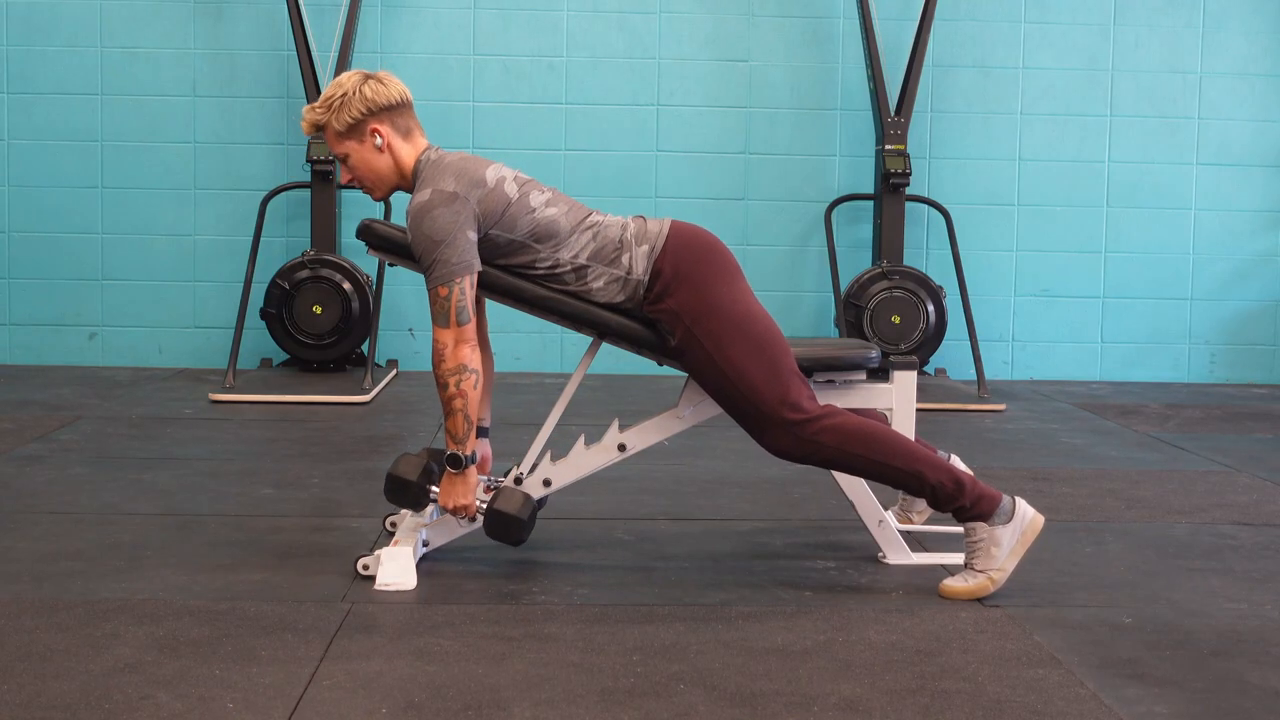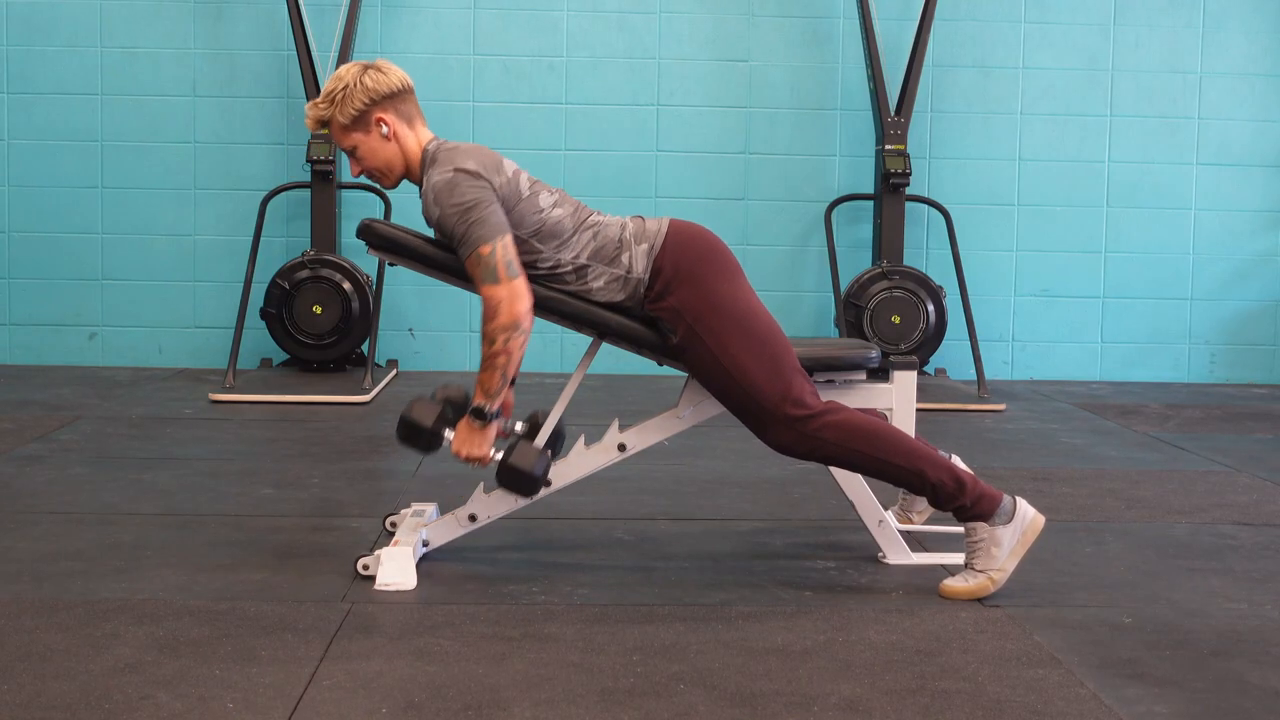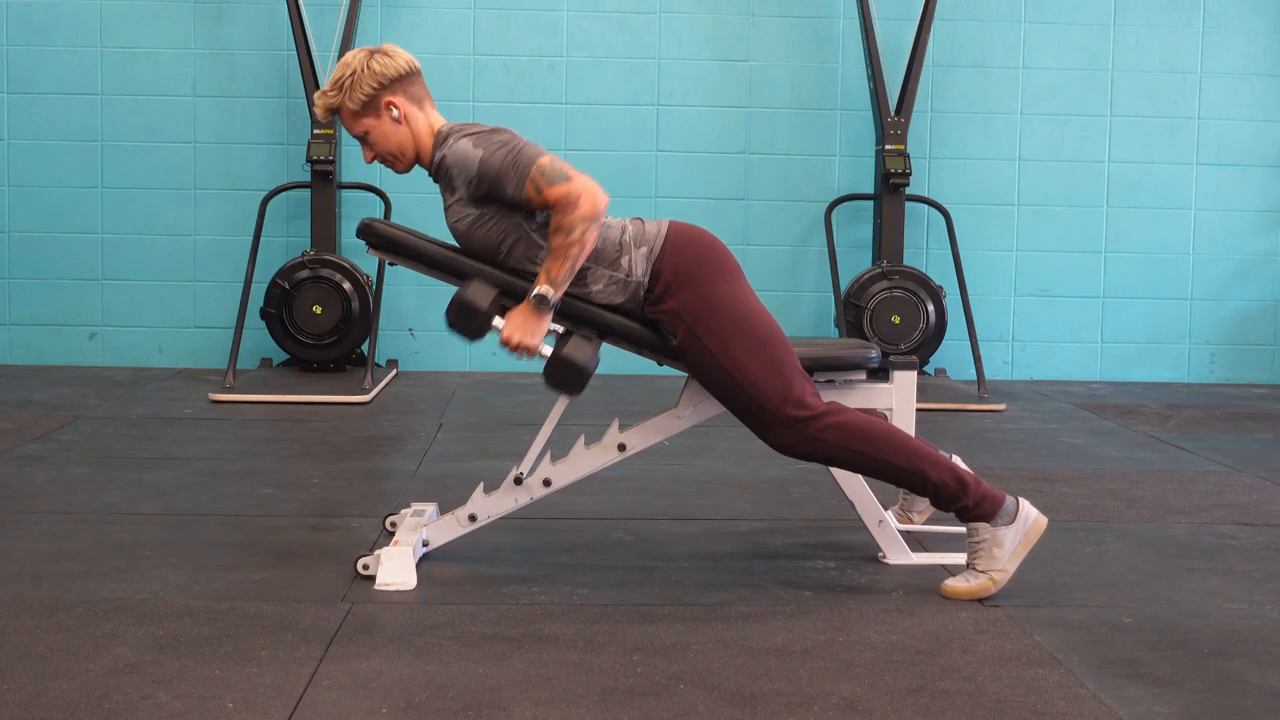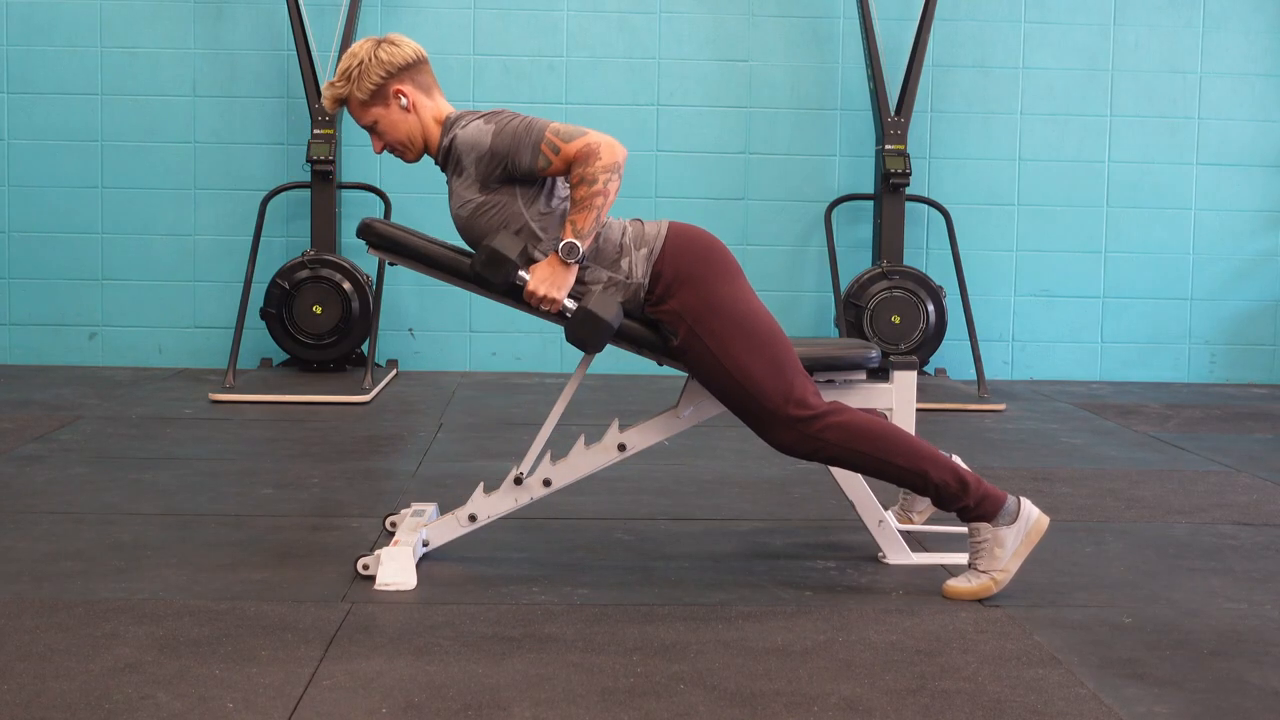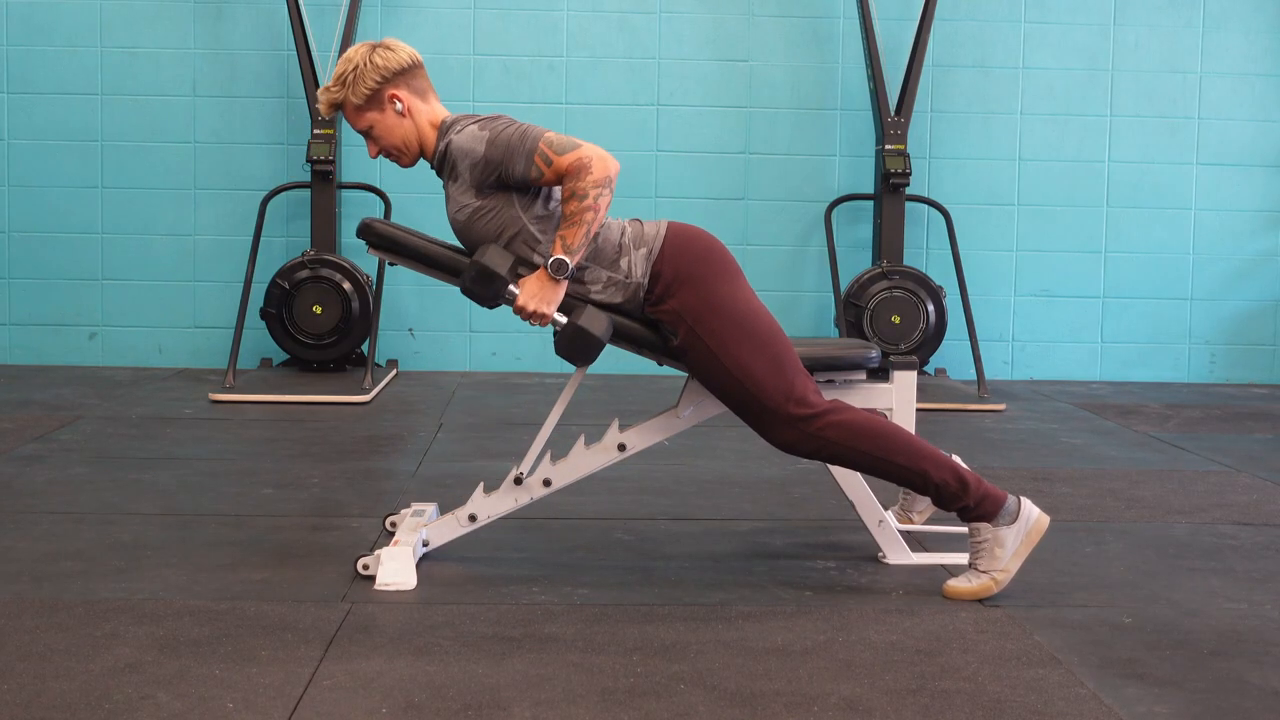
dt=0.3s
person 1, frame 1
left shoulder: (432, 205)
right shoulder: (450, 179)
left elbow: (457, 351)
right elbow: (474, 332)
left wrist: (459, 463)
right wrist: (478, 434)
left hip: (674, 273)
right hip: (669, 261)
left knee: (790, 421)
right knee: (781, 408)
left ankle: (994, 511)
right ankle: (927, 462)
person 1, frame 2
left shoulder: (448, 183)
right shoulder: (454, 169)
left elbow: (512, 309)
right elbow: (509, 297)
left wrist: (480, 417)
right wrist: (498, 393)
left hip: (674, 272)
right hip: (669, 263)
left knee: (793, 416)
right knee: (785, 410)
left ankle: (992, 511)
right ankle: (931, 472)
person 1, frame 3
left shoulder: (471, 152)
right shoulder: (457, 165)
left elbow: (585, 199)
left wrist: (539, 305)
right wrist: (536, 307)
left hip: (673, 271)
right hip: (665, 271)
left knee: (795, 416)
right knee: (785, 410)
left ankle: (997, 512)
right ankle: (929, 468)
person 1, frame 4
left shoulder: (480, 135)
right shoulder: (463, 156)
left elbow: (603, 153)
left wrist: (563, 261)
left hip: (672, 274)
right hip: (662, 274)
left knee: (795, 416)
right knee: (787, 408)
left ankle: (997, 512)
right ankle: (930, 473)
person 1, frame 5
left shoulder: (473, 139)
right shoulder: (458, 160)
left elbow: (596, 166)
left wrist: (553, 272)
left hip: (673, 273)
right hip: (664, 272)
left knee: (796, 415)
right knee: (787, 410)
left ankle: (997, 512)
right ankle: (930, 471)
